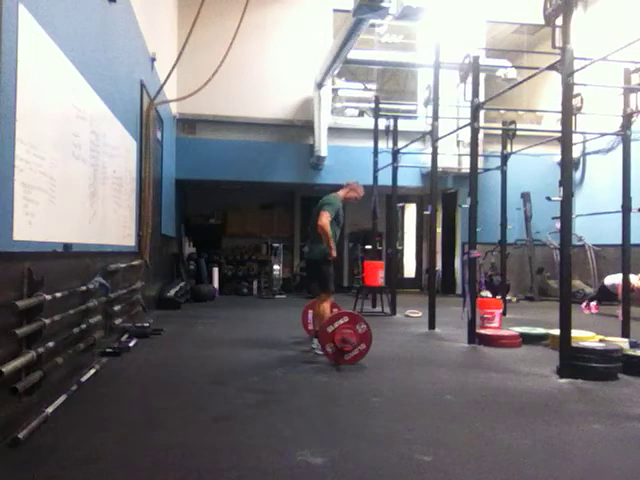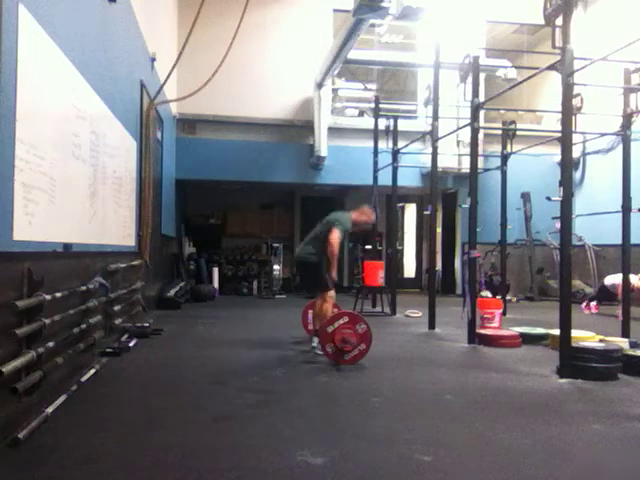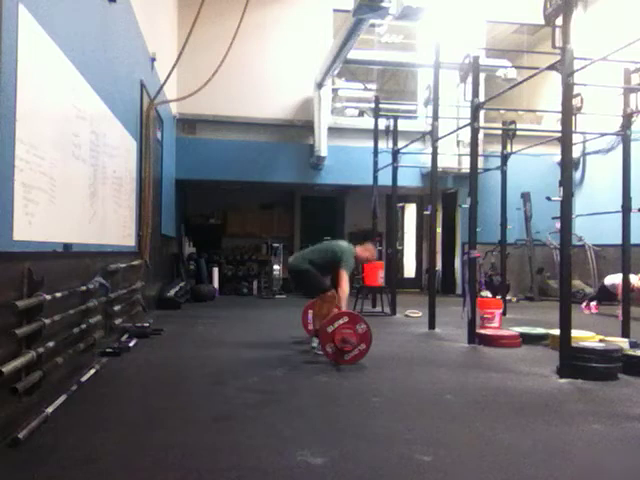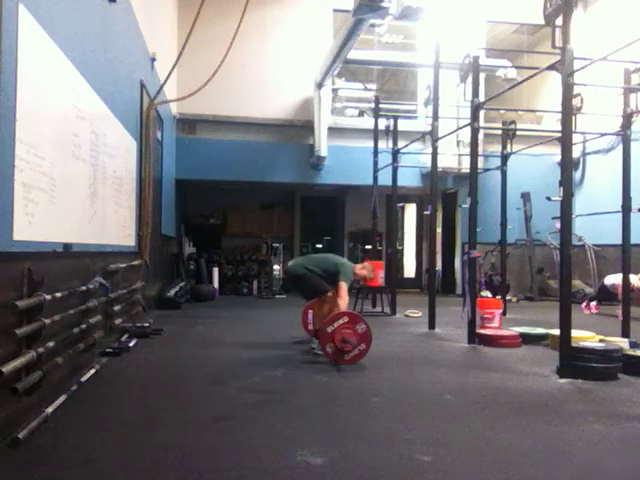
dt=0.2s
person 1, frame 1
left shoulder: (331, 201)
right shoulder: (334, 201)
right elbow: (322, 223)
right wrist: (331, 247)
left hip: (313, 255)
right hip: (320, 255)
left knee: (320, 297)
right knee: (326, 297)
left ankle: (317, 338)
person 1, frame 2
left shoulder: (340, 217)
right shoulder: (345, 220)
right elbow: (333, 242)
right wrist: (333, 269)
left hip: (304, 256)
right hip: (309, 257)
left knee: (321, 296)
right knee: (329, 295)
left ankle: (317, 337)
person 1, frame 3
left shoulder: (345, 248)
right shoulder: (348, 255)
right elbow: (343, 285)
left hip: (296, 264)
right hip: (300, 266)
left knee: (323, 298)
right knee: (329, 298)
left ankle: (317, 338)
person 1, frame 4
left shoulder: (345, 265)
right shoulder: (348, 270)
right elbow: (342, 296)
left hip: (294, 268)
right hip: (298, 271)
left knee: (323, 298)
right knee: (329, 297)
left ankle: (317, 337)
